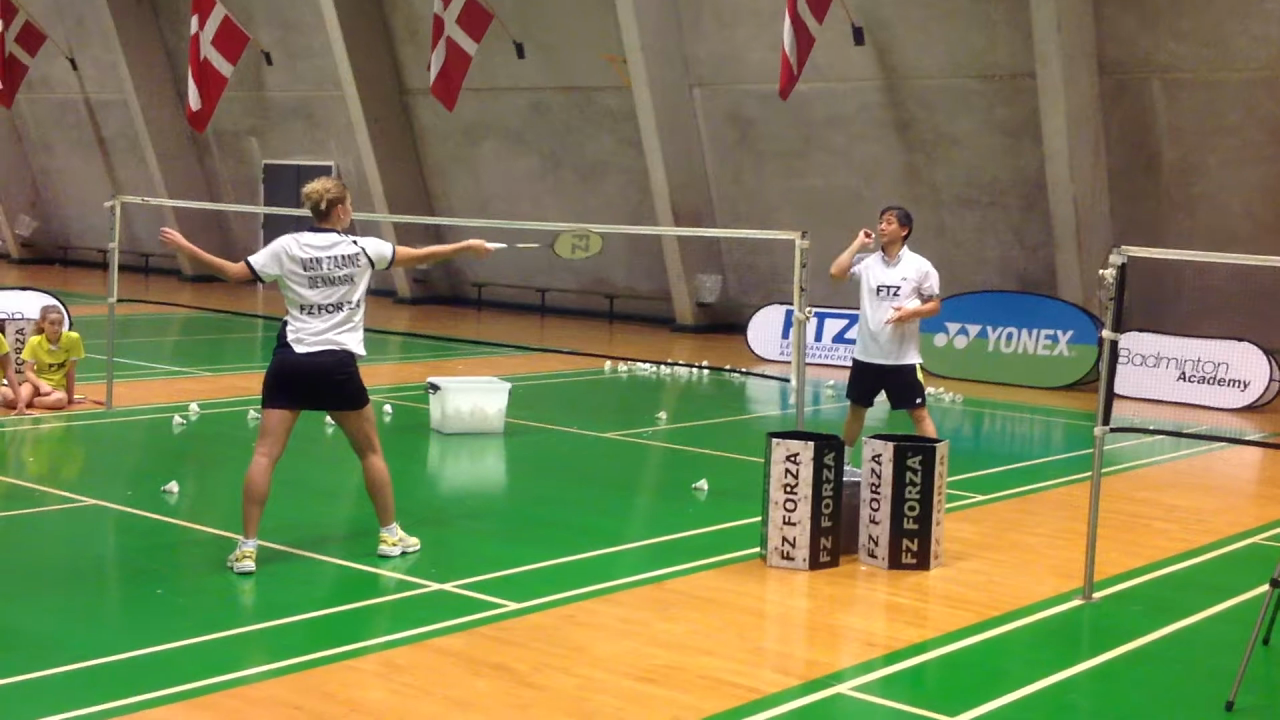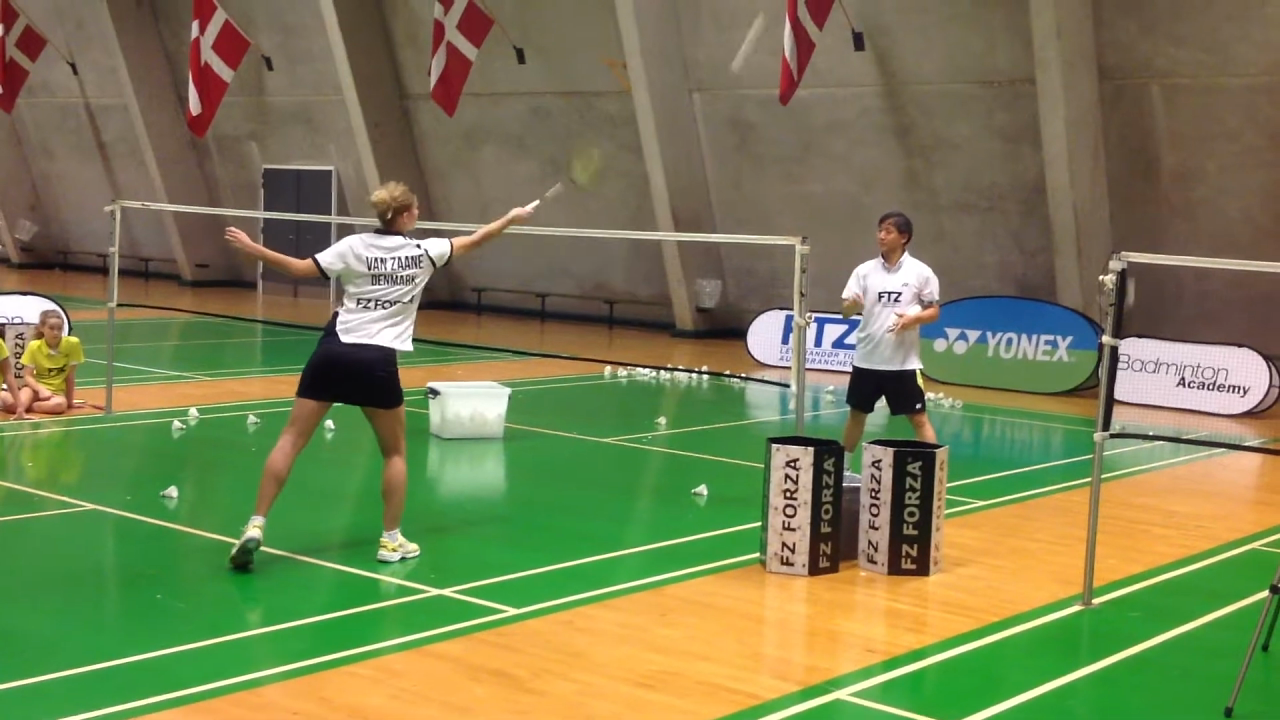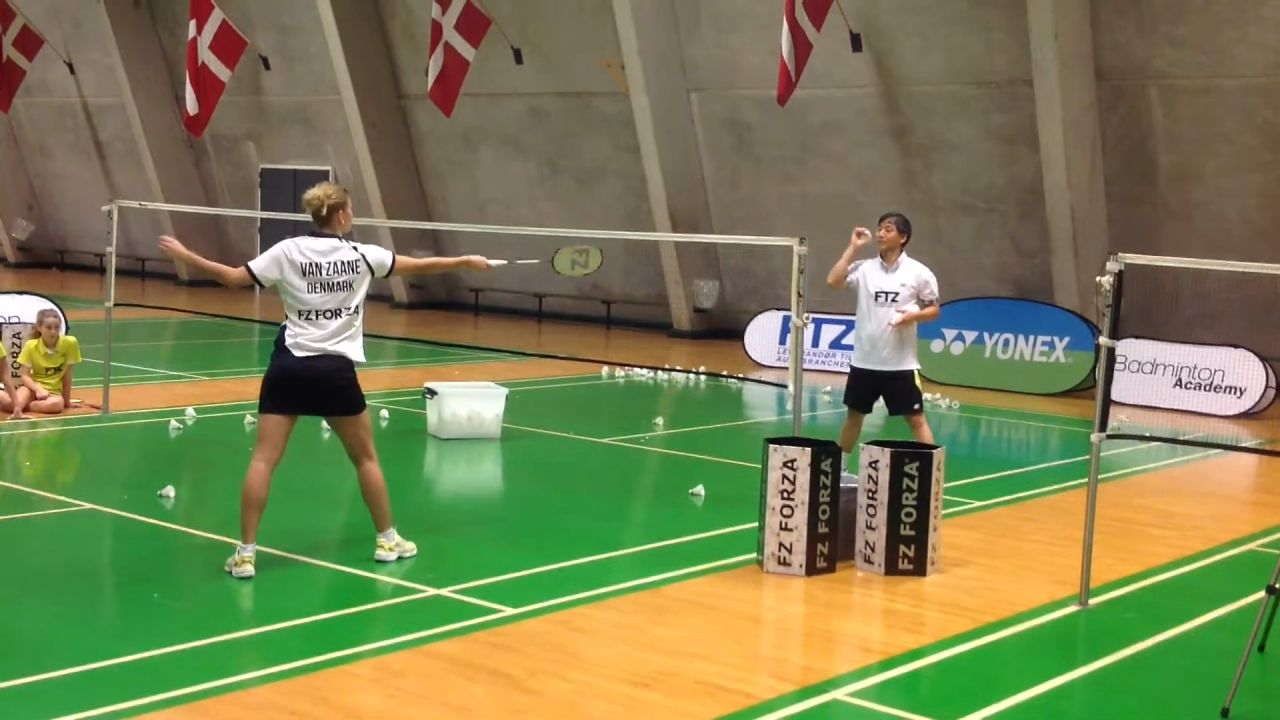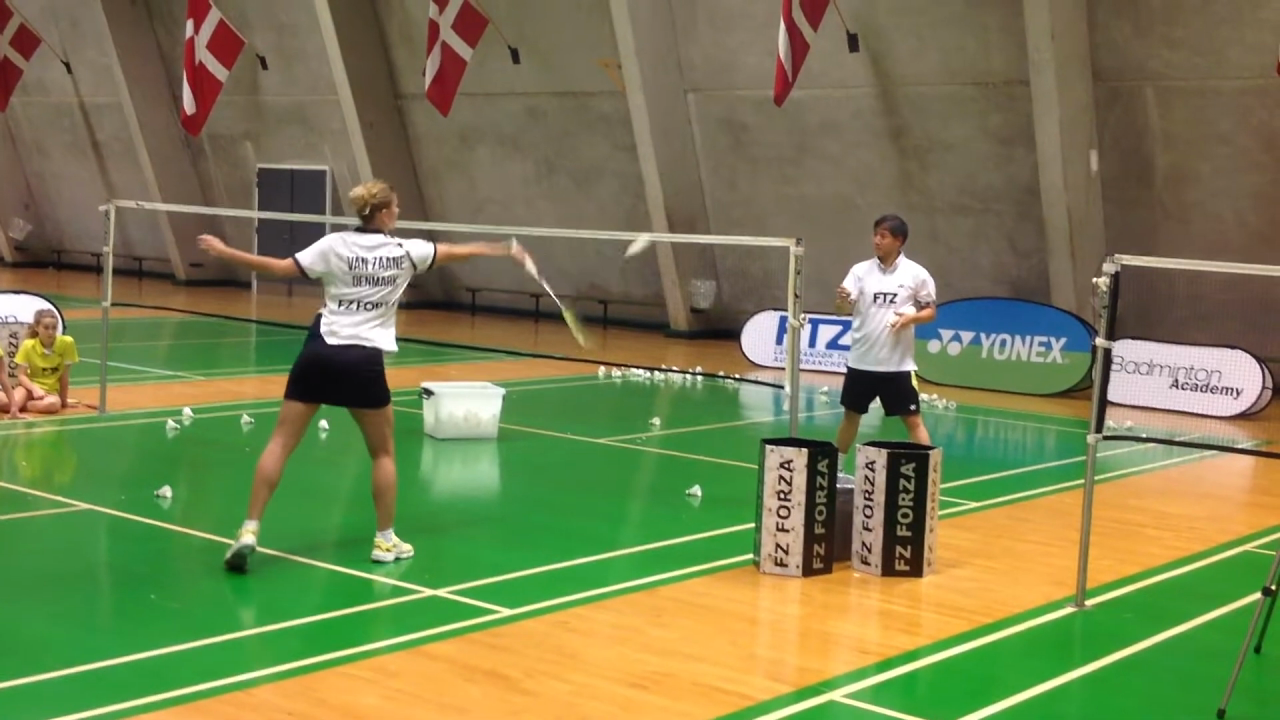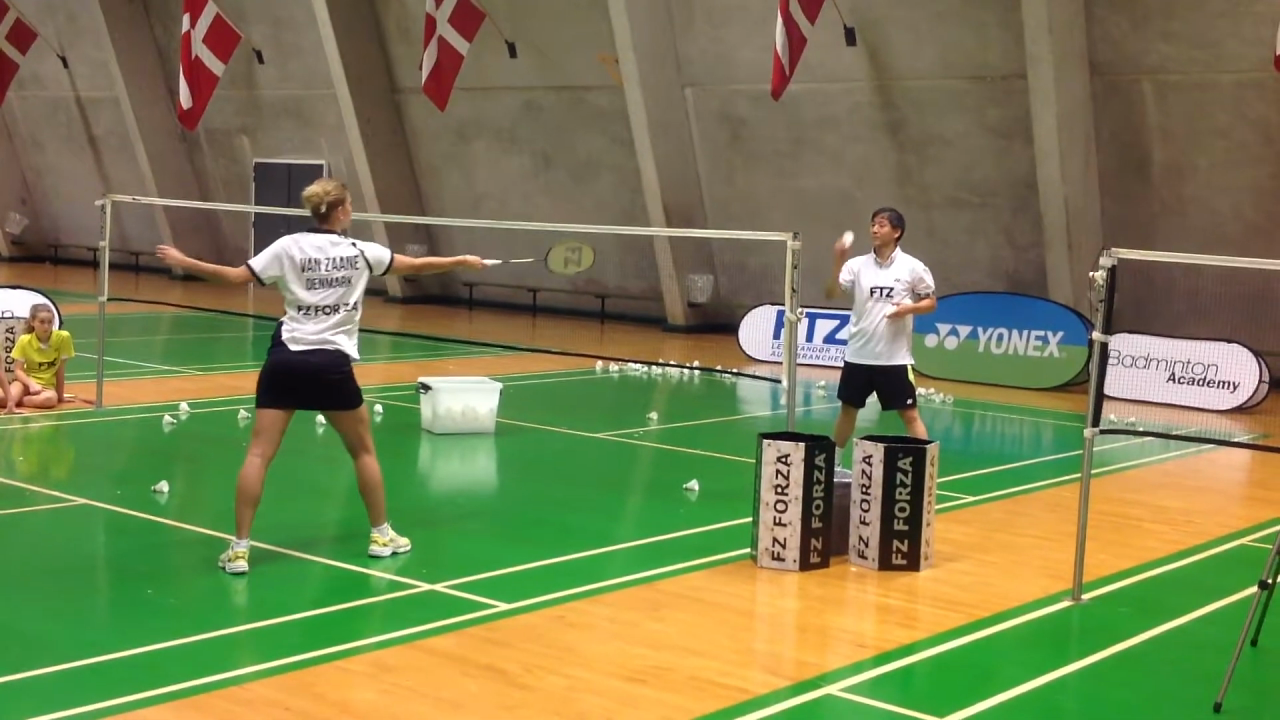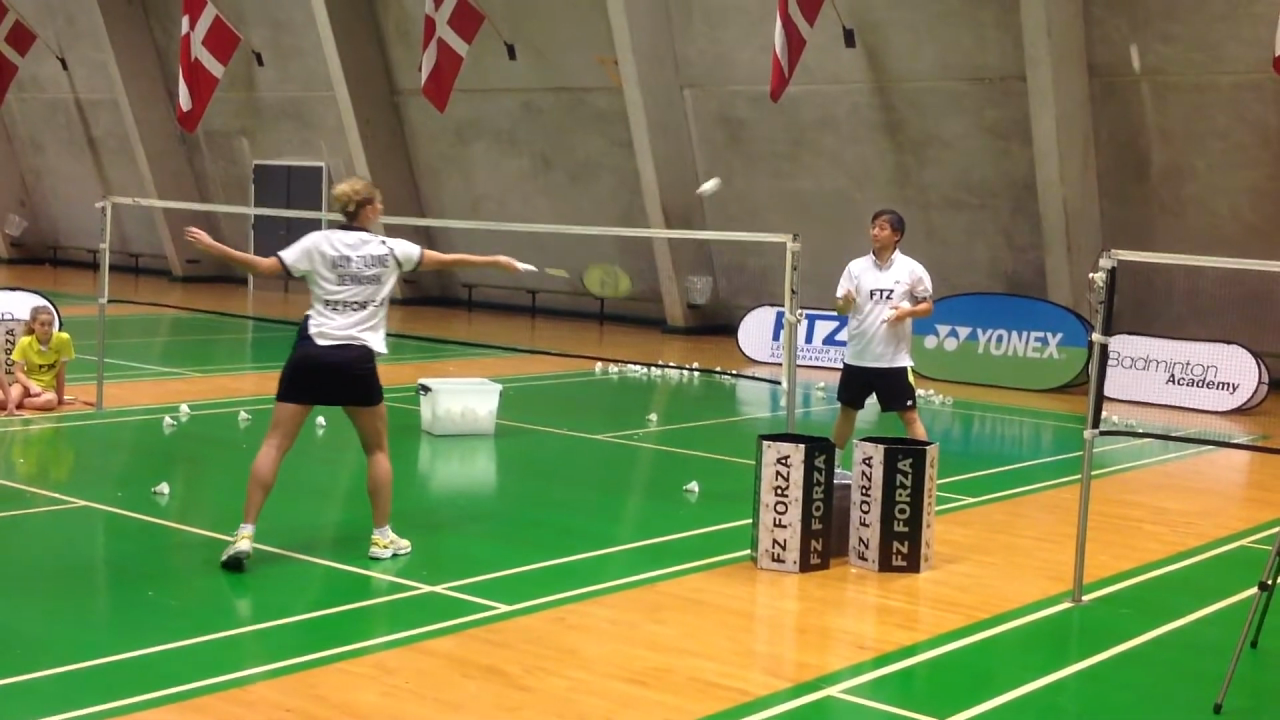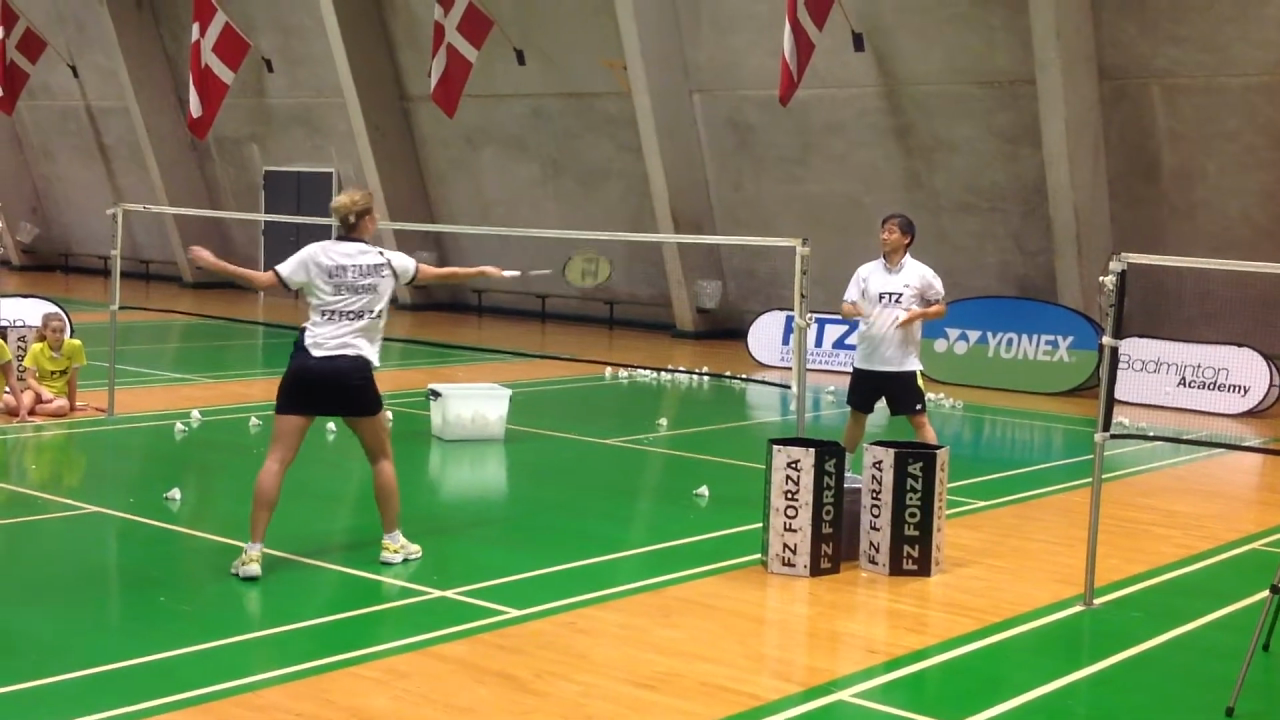
dt=0.7s
person 1, frame 1
left shoulder: (287, 247)
right shoulder: (363, 248)
left elbow: (234, 273)
right elbow: (421, 256)
left wrist: (185, 247)
right wrist: (467, 246)
left hip: (290, 363)
right hip: (337, 365)
left knee: (265, 454)
right knee: (371, 451)
left ankle: (247, 548)
right ankle: (390, 534)
person 1, frame 2
left shoulder: (354, 246)
right shoulder: (424, 252)
left elbow: (300, 269)
right elbow: (473, 239)
left wrist: (253, 248)
right wrist: (512, 218)
left hip: (332, 353)
right hip: (377, 361)
left knee: (290, 441)
right knee: (394, 452)
left ankle: (256, 526)
right ankle: (391, 539)
person 1, frame 3
left shoulder: (288, 251)
right shoulder: (362, 256)
left elbow: (234, 278)
right elbow: (420, 266)
left wrist: (186, 256)
right wrist: (465, 261)
left hip: (289, 367)
right hip: (335, 370)
left knee: (264, 459)
right knee: (366, 457)
left ankle: (245, 552)
right ankle: (387, 540)
person 1, frame 4
left shoulder: (335, 244)
right shoulder: (405, 251)
left elbow: (280, 268)
right elbow: (457, 251)
left wrist: (227, 253)
right wrist: (504, 250)
left hip: (318, 355)
right hip: (363, 362)
left knee: (280, 443)
right knee: (382, 452)
left ankle: (249, 530)
right ankle: (385, 540)
person 1, frame 5
left shoulder: (288, 247)
right shoulder: (361, 252)
left elbow: (236, 277)
right elbow: (417, 265)
left wrist: (185, 262)
right wrist: (462, 260)
left hip: (286, 361)
right hip: (331, 365)
left knee: (259, 454)
right knee: (364, 450)
left ankle: (239, 548)
right ankle: (382, 535)
person 1, frame 6
left shoulder: (318, 243)
right shoulder: (389, 249)
left elbow: (265, 268)
right elbow: (446, 260)
left wrist: (214, 247)
right wrist: (496, 261)
left hip: (309, 355)
right hip: (355, 361)
left knee: (275, 445)
right knee: (377, 450)
left ankle: (244, 535)
right ankle: (382, 537)
person 1, frame 7
left shoulder: (315, 254)
right shoulder: (387, 261)
left elbow: (263, 282)
right elbow: (441, 274)
left wrist: (215, 264)
right wrist: (482, 271)
left hip: (307, 366)
right hip: (352, 371)
left knee: (277, 459)
right knee: (382, 457)
left ankle: (252, 552)
right ankle: (393, 542)
person 2, frame 1
left shoulder: (920, 266)
right shoulder: (866, 261)
left elbow: (935, 304)
right elbow: (836, 273)
left wrist: (911, 312)
right wrist: (859, 243)
left hip: (903, 357)
right hip: (866, 354)
left knee: (918, 413)
right knee: (856, 409)
right ankle: (843, 463)
person 2, frame 2
left shoulder: (921, 272)
right shoulder: (864, 270)
left elbow: (934, 311)
right elbow: (846, 309)
left wrist: (913, 318)
right wrist: (852, 303)
left hip: (904, 362)
right hip: (866, 360)
left knee: (918, 418)
right knee: (857, 414)
right ankle: (842, 467)
person 2, frame 3
left shoulder: (918, 272)
right shoulder: (863, 268)
left elbow: (934, 308)
right elbow: (832, 281)
left wrist: (914, 315)
right wrist: (853, 247)
left hip: (901, 363)
right hip: (864, 360)
left knee: (916, 419)
right knee: (854, 415)
person 2, frame 4
left shoulder: (917, 274)
right shoulder: (860, 270)
left elbow: (931, 310)
right elbow: (842, 308)
left wrist: (911, 317)
right wrist: (844, 299)
left hip: (898, 364)
right hip: (861, 361)
left knee: (913, 420)
right knee: (851, 415)
right ankle: (836, 470)
person 2, frame 5
left shoulder: (913, 267)
right shoulder: (856, 264)
left elbow: (931, 302)
right elbow: (831, 294)
left wrist: (909, 307)
right wrist: (838, 263)
left hip: (895, 357)
right hip: (858, 355)
left knee: (910, 414)
right knee: (848, 409)
right ankle: (833, 463)
person 2, frame 6
left shoulder: (912, 269)
right shoulder: (856, 267)
left elbow: (927, 306)
right elbow: (839, 306)
left wrist: (907, 311)
right wrist: (846, 303)
left hip: (895, 359)
right hip: (857, 357)
left knee: (909, 416)
right knee: (847, 411)
person 2, frame 7
left shoulder: (922, 273)
right shoulder: (866, 271)
left elbow: (941, 308)
right elbow: (845, 307)
left wrist: (919, 313)
right wrist: (851, 310)
left hip: (904, 363)
right hip: (866, 362)
left knee: (919, 420)
right knee: (857, 415)
